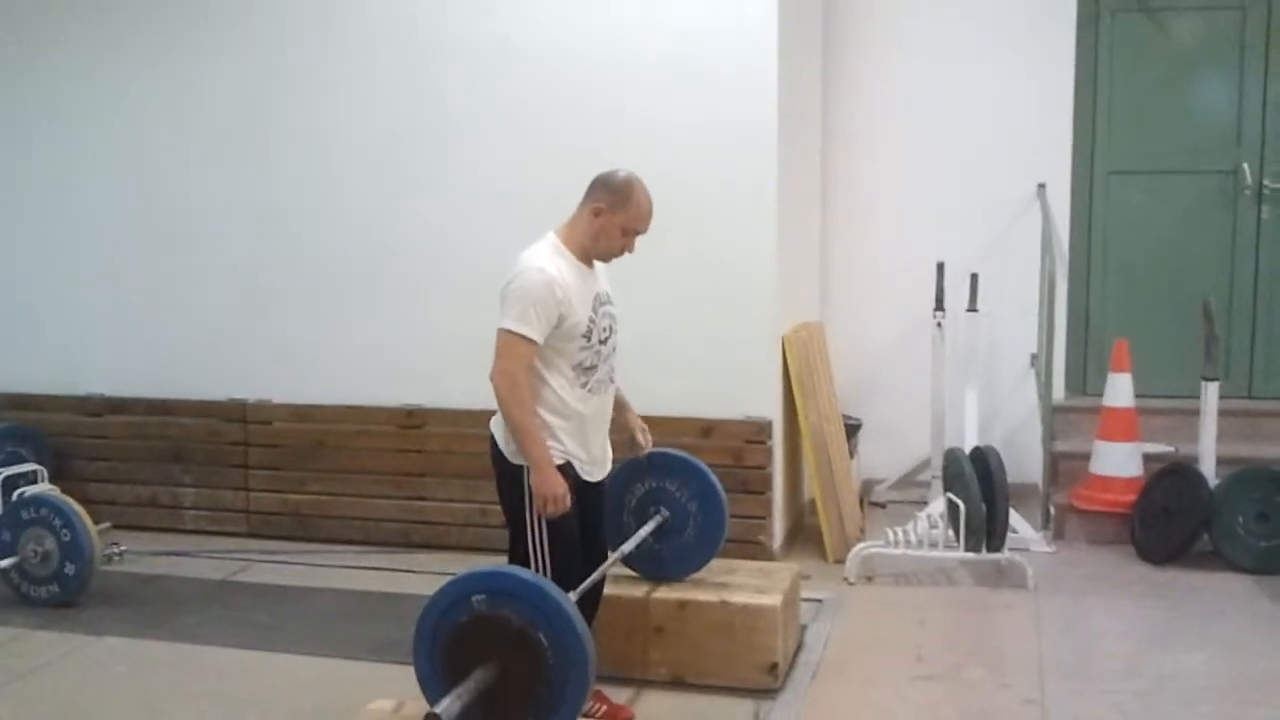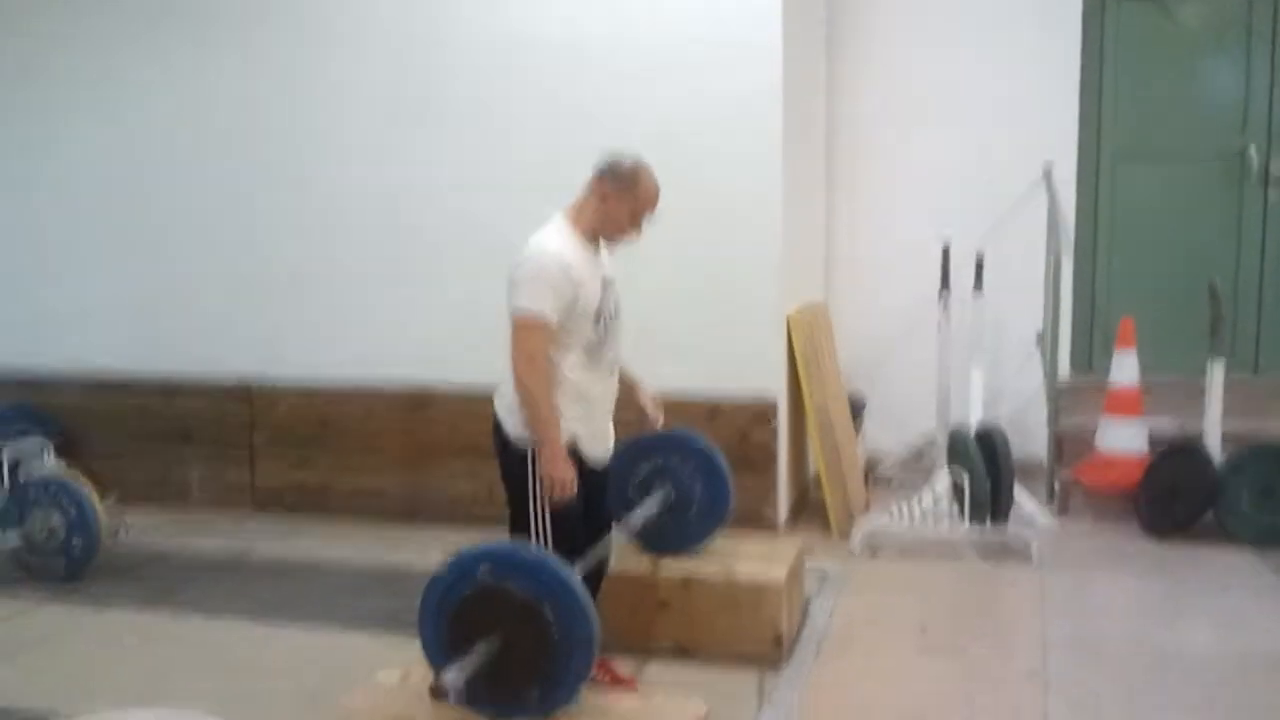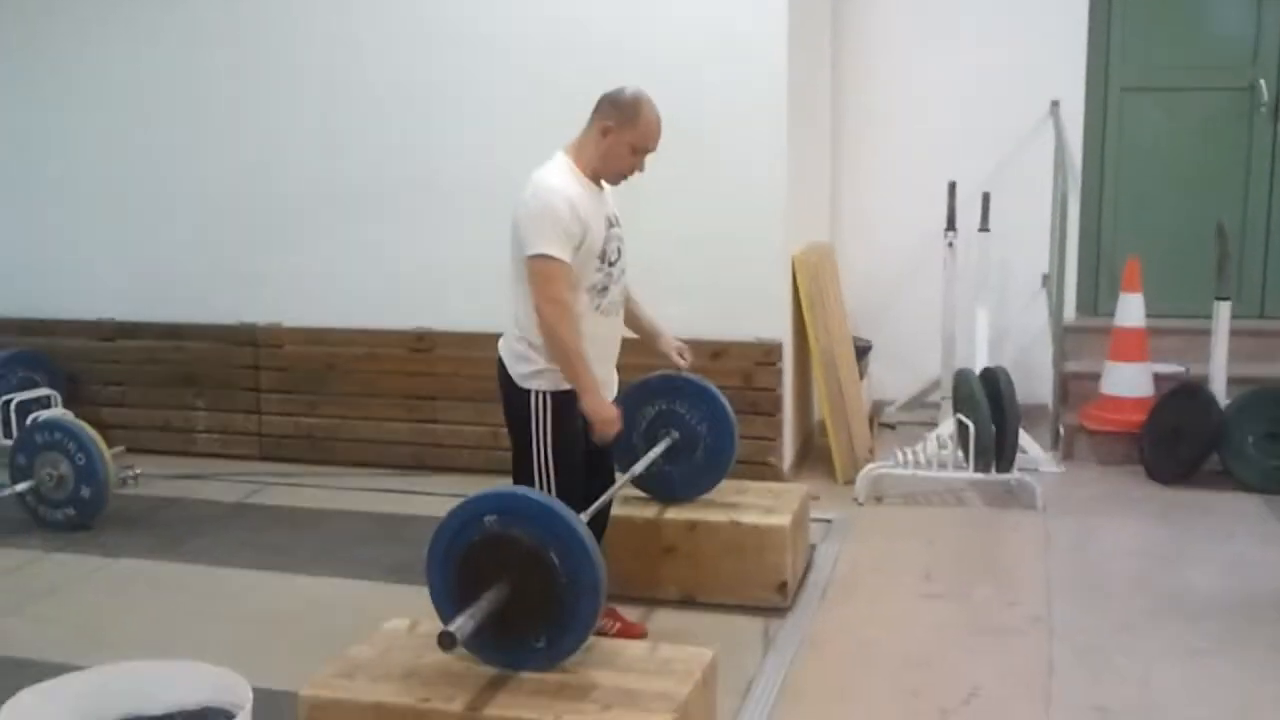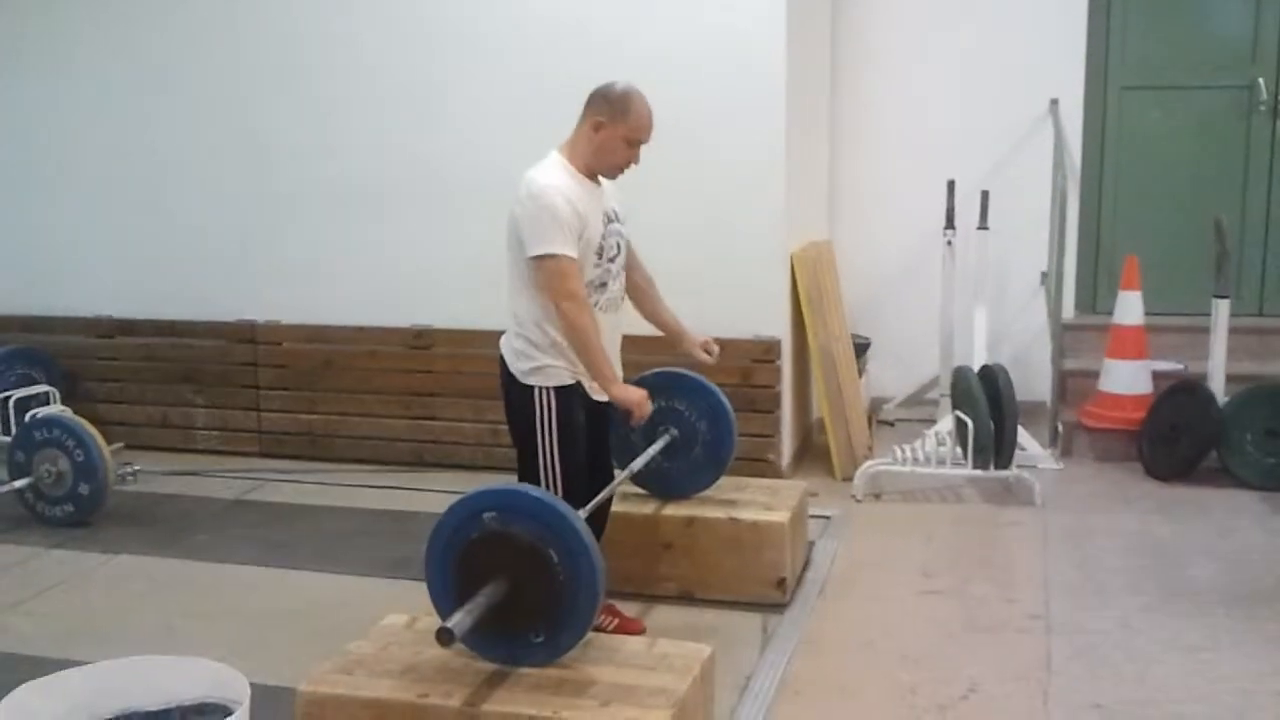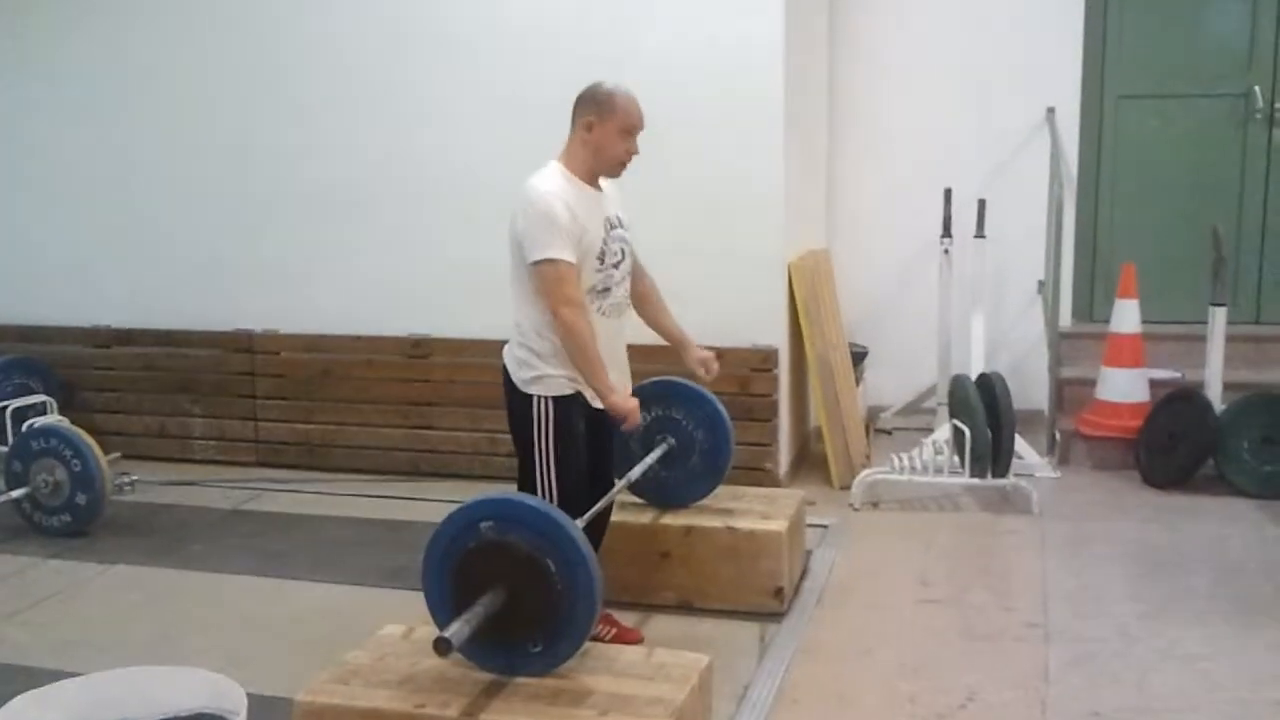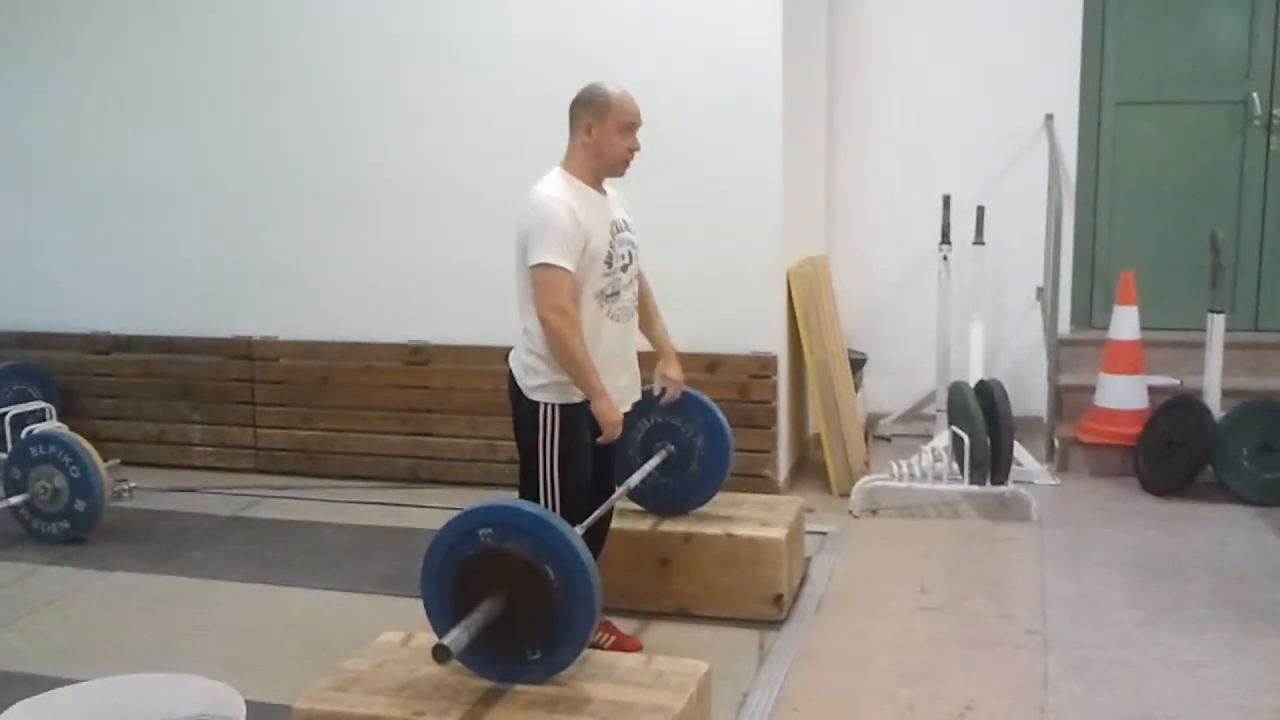
dt=0.2s
person 1, frame 1
left shoulder: (591, 269)
right shoulder: (540, 275)
right elbow: (508, 375)
left wrist: (625, 411)
right wrist: (541, 467)
left hip: (586, 456)
right hip: (540, 461)
left knee: (588, 578)
right knee: (546, 587)
person 1, frame 2
left shoulder: (593, 253)
right shoulder: (551, 256)
right elbow: (528, 360)
left wrist: (634, 389)
right wrist: (551, 452)
left hip: (587, 436)
right hip: (543, 441)
left knee: (589, 553)
person 1, frame 3
left shoulder: (595, 191)
right shoulder: (553, 194)
right elbow: (552, 304)
left wrist: (655, 334)
right wrist: (589, 394)
left hip: (588, 380)
right hip: (546, 382)
left knee: (594, 498)
person 1, frame 4
left shoulder: (596, 188)
right shoulder: (549, 192)
left elbow: (629, 272)
right elbow: (569, 301)
left wrist: (682, 334)
right wrist: (616, 386)
left hip: (585, 375)
right hip: (546, 377)
left knee: (595, 494)
right knee: (555, 504)
person 1, frame 5
left shoulder: (603, 195)
right shoulder: (548, 199)
left elbow: (635, 279)
right elbow: (566, 307)
left wrist: (685, 345)
right wrist: (611, 392)
left hip: (590, 384)
right hip: (548, 386)
left knee: (594, 503)
right knee: (554, 514)
person 1, frame 6
left shoulder: (609, 199)
right shoulder: (554, 204)
left elbow: (634, 285)
right elbow: (554, 313)
left wrist: (666, 354)
right wrist: (598, 398)
left hip: (599, 389)
right hip: (554, 394)
left knee: (593, 511)
right knee: (553, 521)
